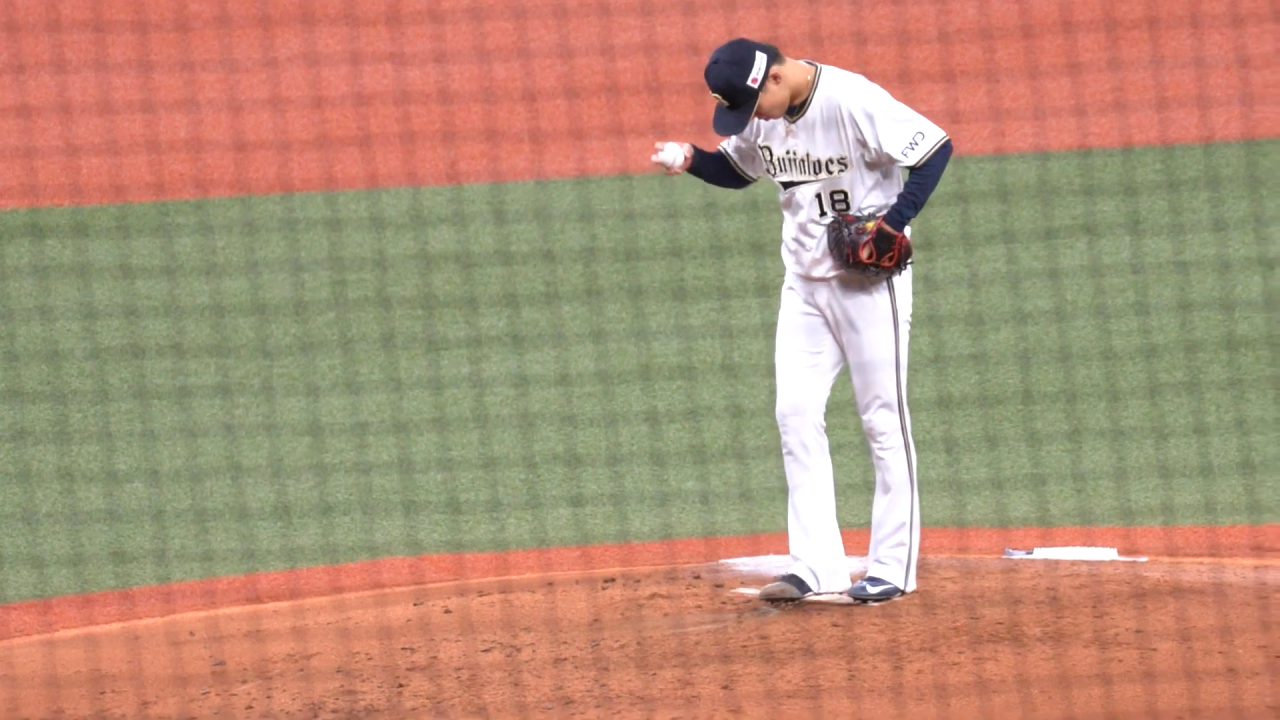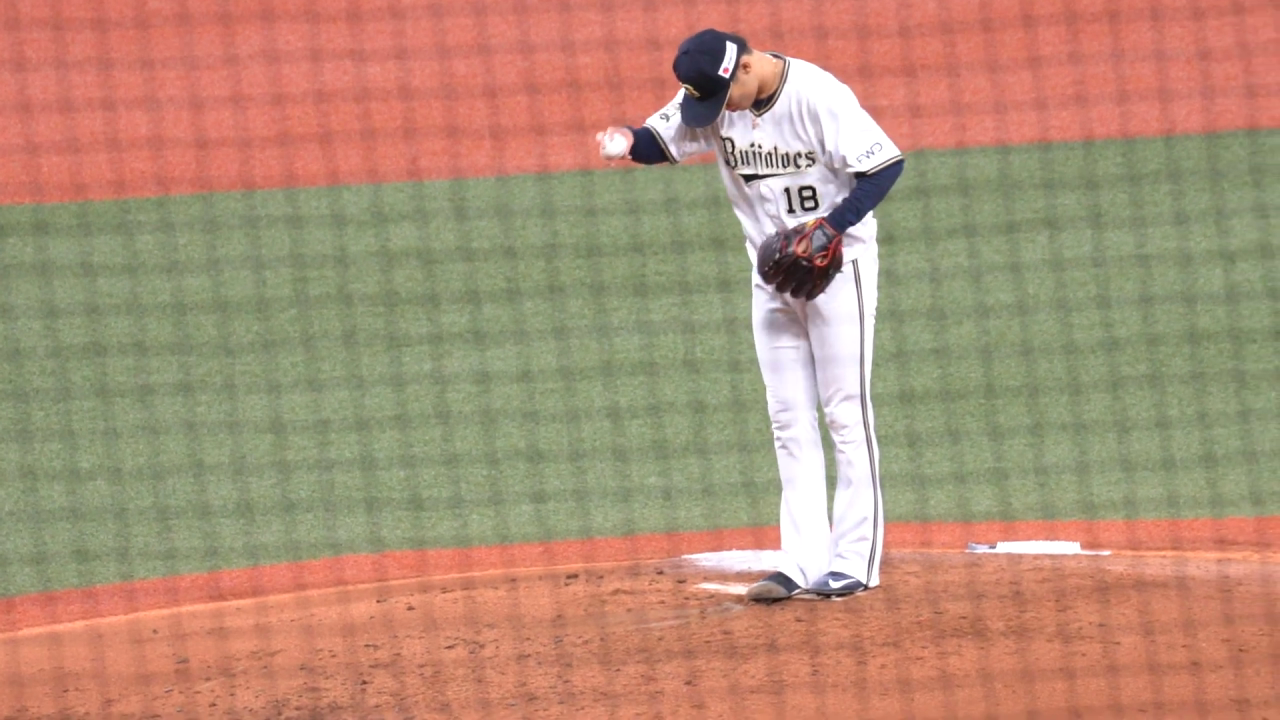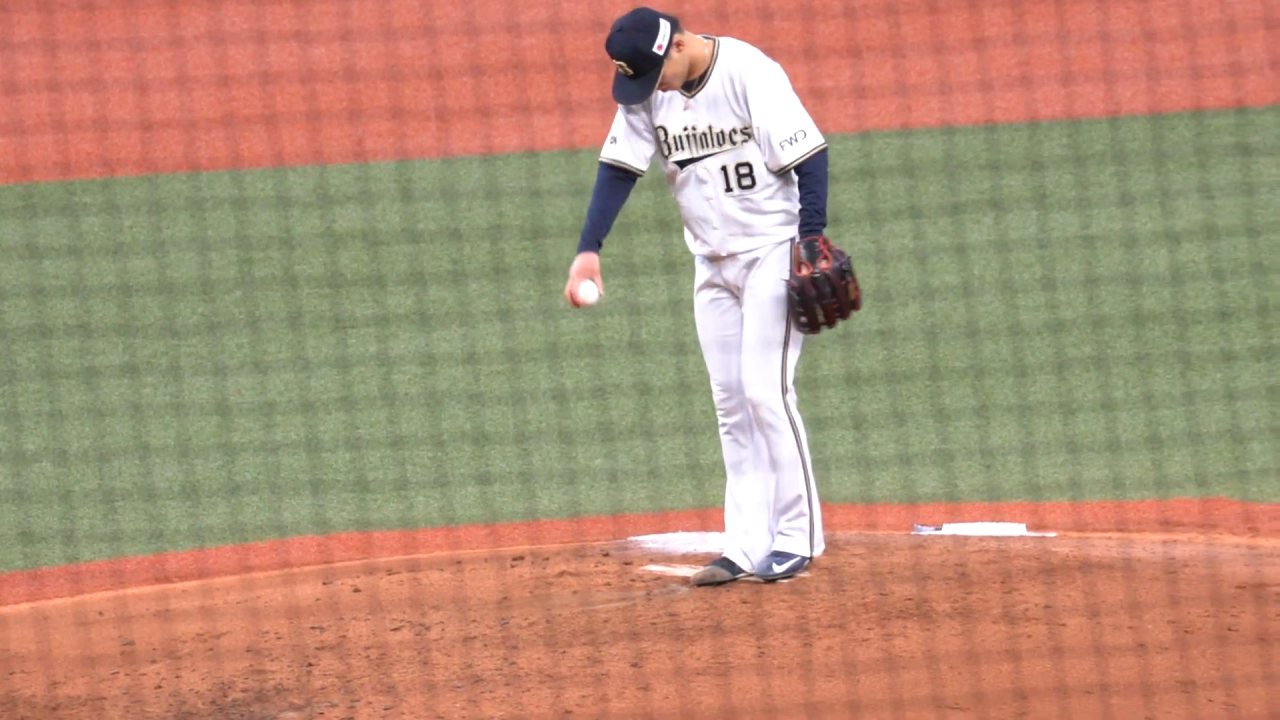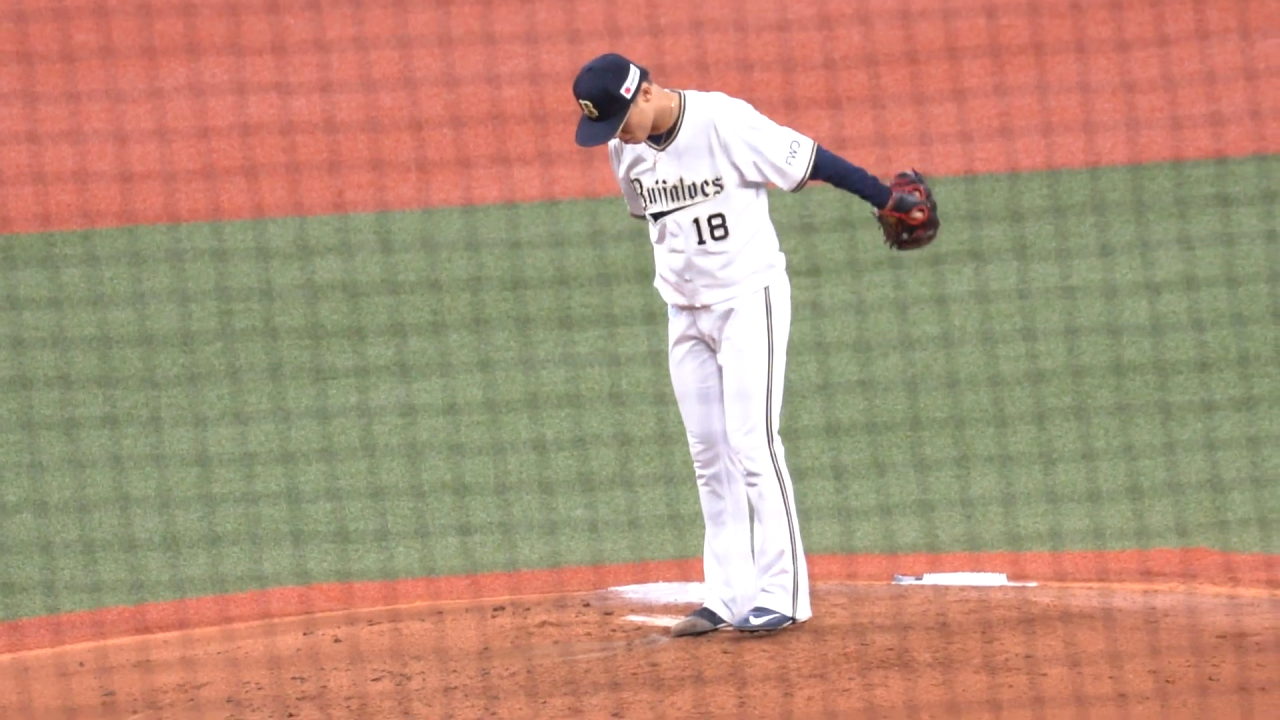
dt=1s
person 1, frame 1
left shoulder: (852, 99)
right shoulder: (759, 113)
left elbow: (936, 147)
right elbow: (737, 169)
left wrist: (895, 221)
right wrist: (692, 160)
left hip: (870, 279)
right hip: (805, 283)
left knee: (883, 419)
right knee: (795, 414)
left ankle: (892, 567)
right ankle: (815, 566)
person 1, frame 2
left shoulder: (818, 95)
right shoulder: (710, 96)
left elbow: (887, 163)
right elbow: (660, 142)
left wrist: (833, 225)
right wrist: (626, 140)
left hip: (836, 268)
right hip: (771, 275)
left knee: (845, 413)
right knee: (788, 417)
left ankle: (855, 561)
right ankle: (802, 561)
person 1, frame 3
left shoulder: (750, 73)
right shoulder: (646, 89)
left elbow: (811, 156)
right elbow: (618, 167)
left wrist: (811, 243)
right wrist: (589, 248)
left hip: (777, 249)
right hip: (712, 261)
left knee: (764, 391)
right knee: (732, 403)
left ankle: (797, 535)
right ankle: (749, 546)
person 1, frame 4
left shoulder: (726, 121)
right shoulder: (624, 146)
left elbow: (812, 160)
left wrist: (885, 197)
left hip: (750, 299)
right hip: (686, 310)
left knee: (751, 444)
right knee: (709, 455)
left ankle: (781, 594)
right ankle: (729, 597)
